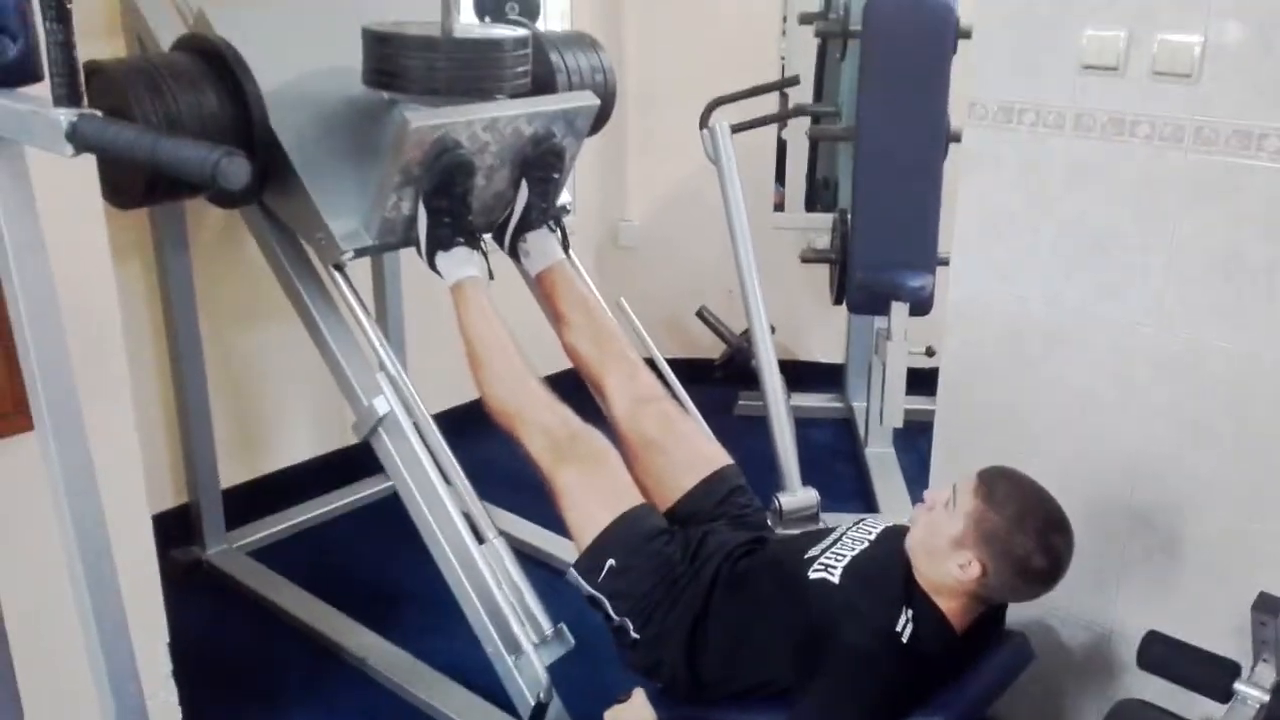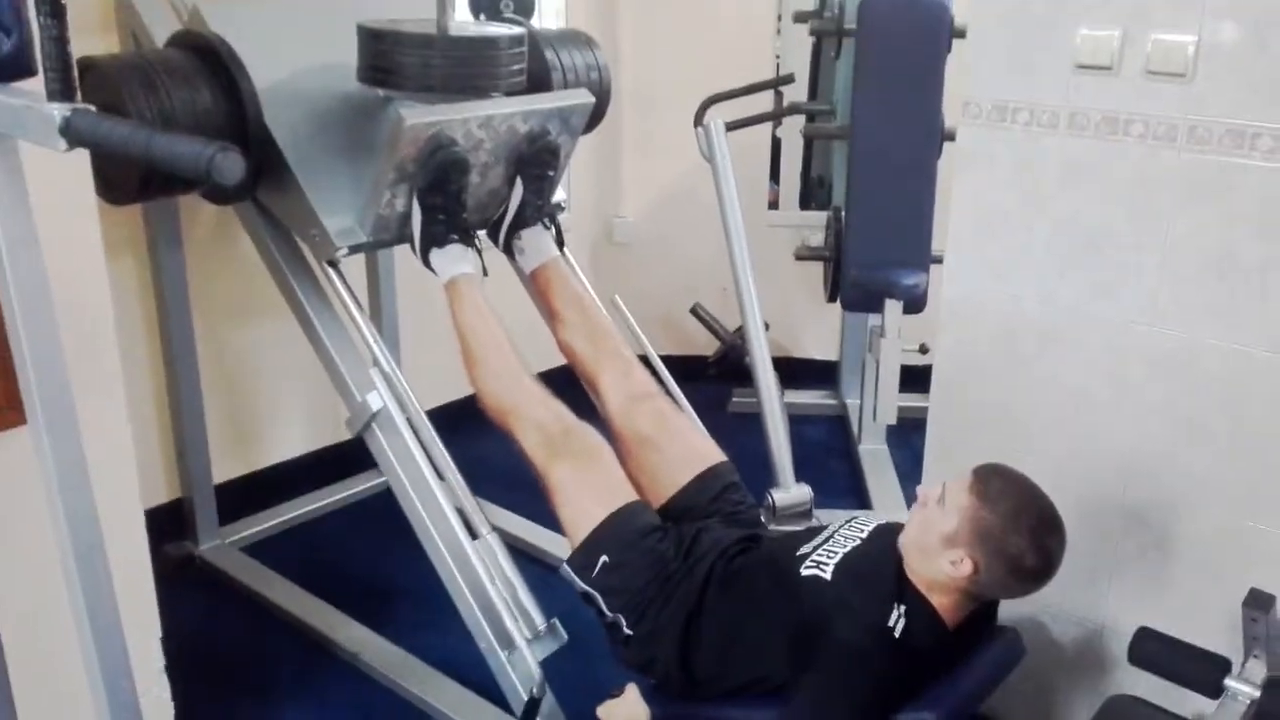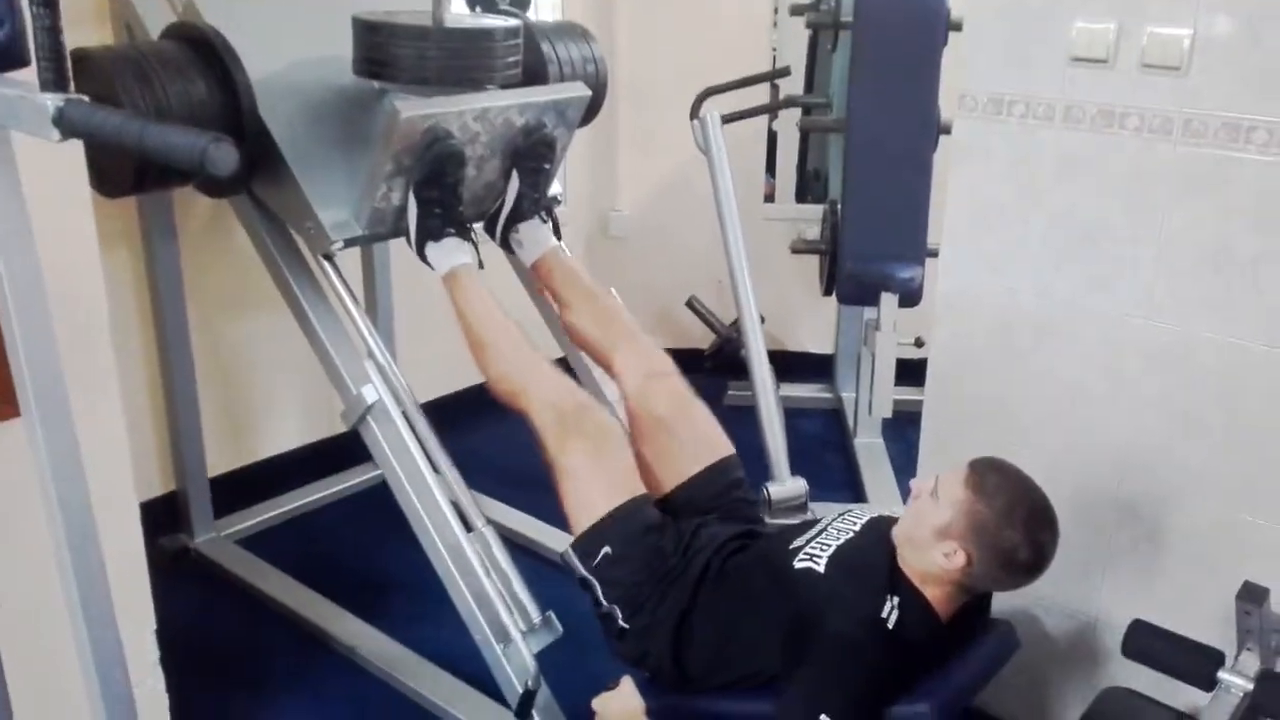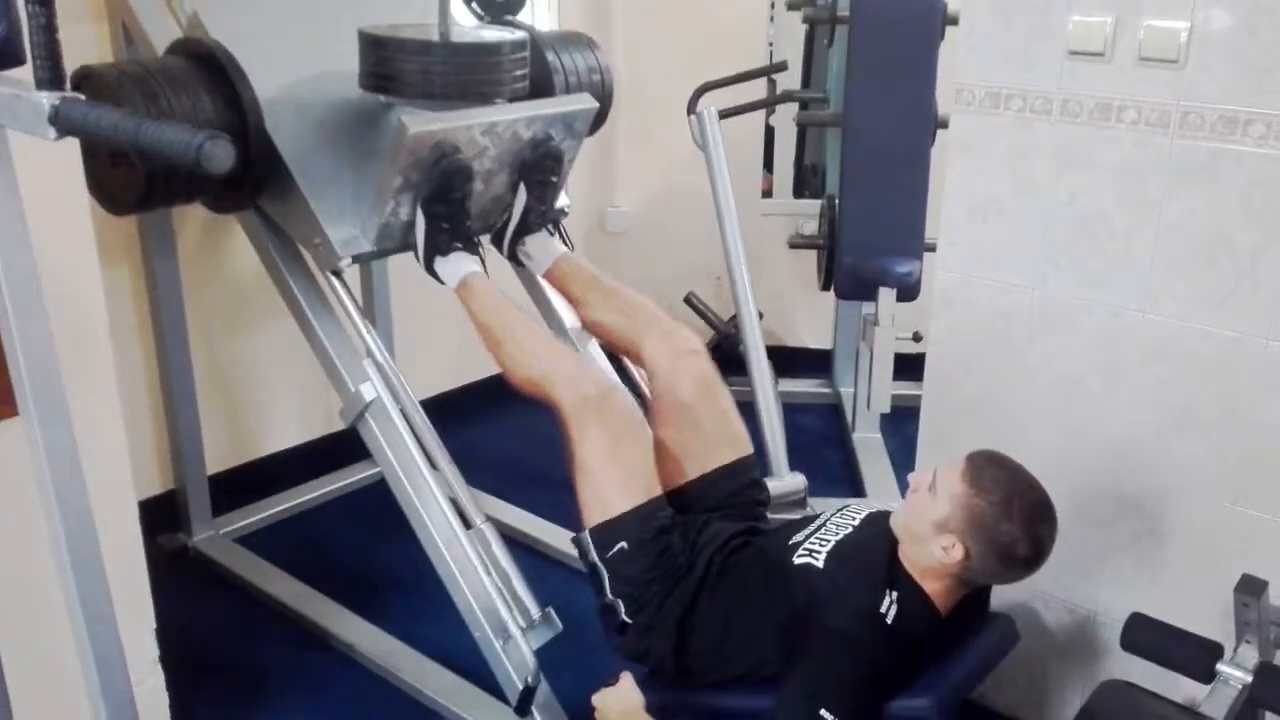
dt=0.2s
person 1, frame 1
left shoulder: (875, 652)
right shoulder: (961, 590)
left hip: (675, 613)
right hip: (743, 553)
left knee: (561, 436)
right knee: (633, 389)
left ankle: (460, 263)
right ankle: (536, 241)
person 1, frame 2
left shoulder: (869, 648)
right shoulder: (955, 587)
left hip: (667, 609)
right hip: (738, 550)
left knee: (556, 432)
right knee: (627, 385)
left ankle: (454, 260)
right ankle: (530, 238)
person 1, frame 3
left shoulder: (864, 640)
right shoulder: (948, 581)
left hip: (662, 605)
right hip: (734, 543)
left knee: (570, 413)
right knee: (643, 366)
left ankle: (452, 253)
right ankle: (528, 233)
person 1, frame 4
left shoulder: (861, 635)
right shoulder: (948, 578)
left hip: (664, 604)
right hip: (737, 539)
left knee: (595, 397)
right knee: (677, 351)
left ankle: (461, 264)
right ankle: (536, 242)
